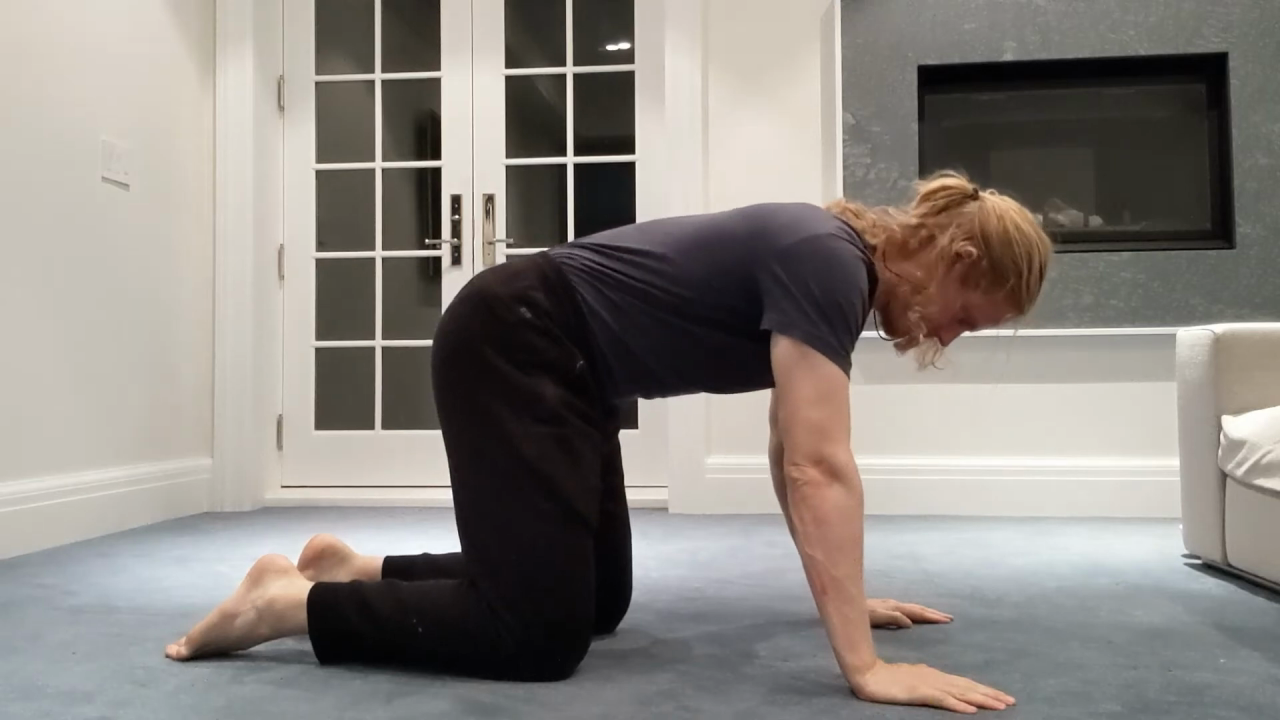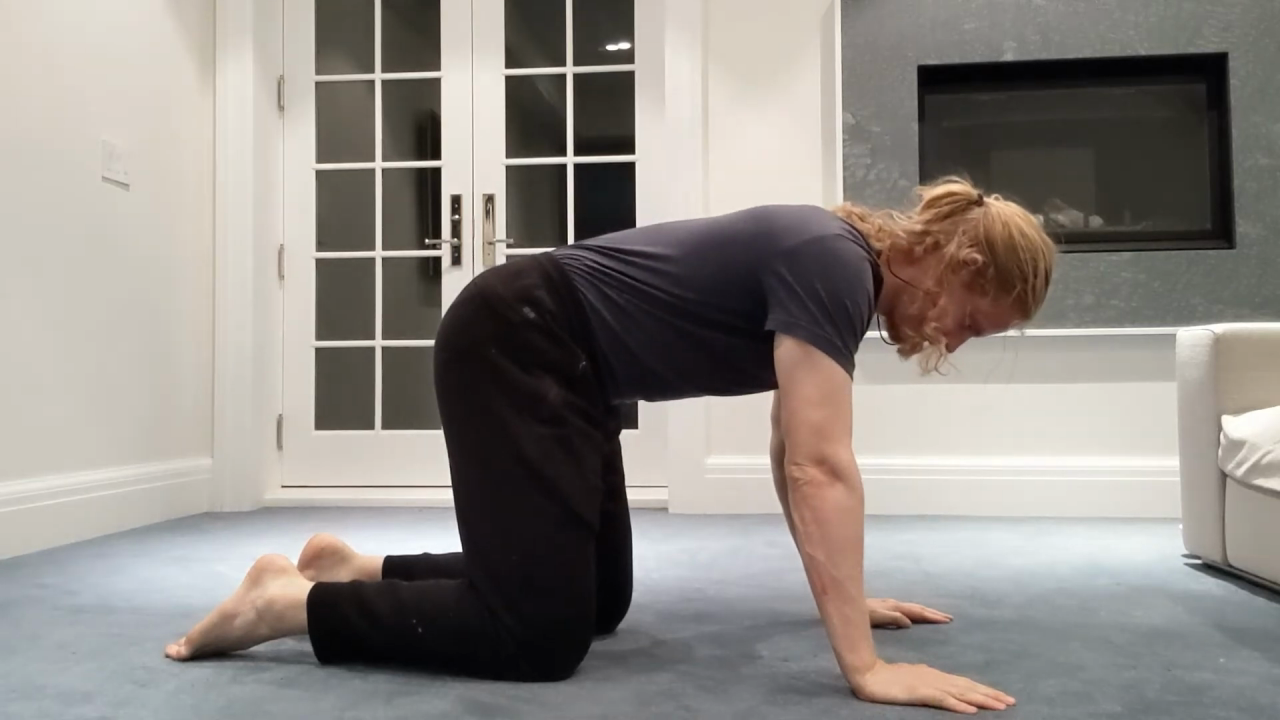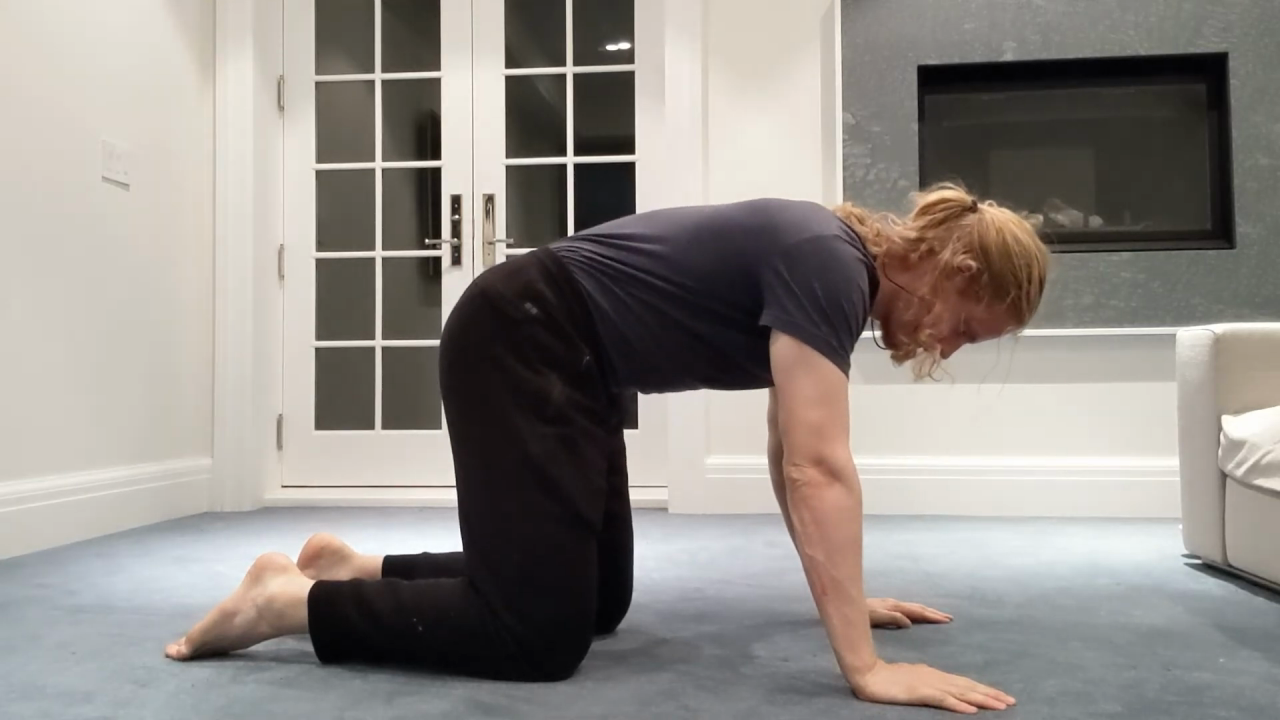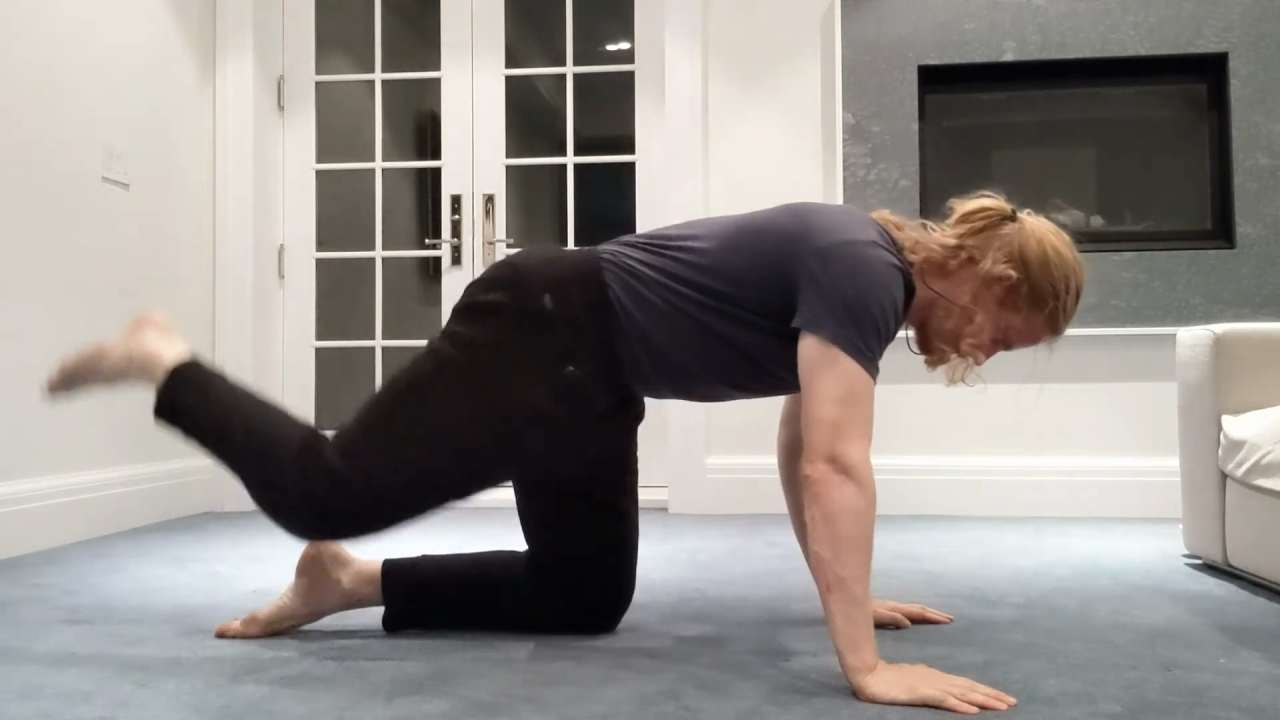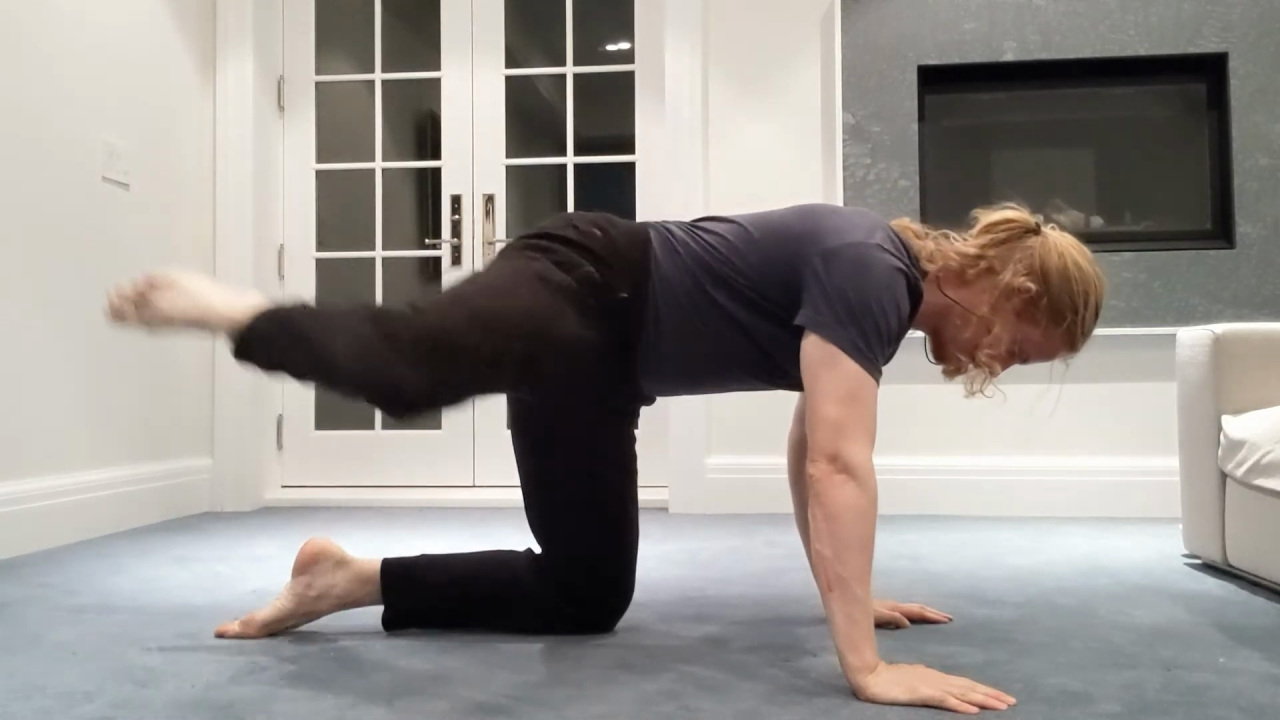
dt=1s
person 1, frame 1
left shoulder: (833, 268)
right shoulder: (826, 263)
left elbow: (792, 456)
right elbow: (820, 469)
left wrist: (846, 597)
left hip: (559, 362)
right hip: (510, 346)
left knee: (598, 598)
right knee: (542, 633)
left ankle: (354, 567)
right ankle: (289, 599)
person 1, frame 2
left shoulder: (838, 273)
right shoulder: (832, 265)
left elbow: (793, 456)
right elbow: (821, 470)
left wrist: (847, 597)
left hip: (557, 363)
right hip: (512, 347)
left knee: (599, 599)
right knee: (542, 631)
left ankle: (354, 567)
right ankle: (288, 600)
person 1, frame 3
left shoulder: (836, 273)
right shoulder: (827, 264)
left elbow: (791, 456)
right elbow: (820, 470)
left wrist: (846, 598)
left hip: (567, 360)
right hip: (518, 343)
left knee: (598, 600)
right knee: (542, 631)
left ankle: (354, 568)
right ankle: (290, 599)
person 1, frame 4
left shoulder: (861, 275)
right shoulder: (861, 271)
left elbow: (799, 451)
right elbow: (835, 468)
left wrist: (845, 595)
left hip: (585, 382)
right hip: (542, 338)
left knee: (586, 599)
right knee: (321, 488)
left ankle: (351, 580)
right ankle: (159, 361)
person 1, frame 5
left shoulder: (887, 294)
right shoulder: (869, 272)
left elbow: (809, 452)
right elbow: (838, 465)
left wrist: (846, 593)
left hip: (603, 367)
right hip: (581, 280)
left knee: (589, 595)
right knee: (421, 362)
left ankle: (353, 576)
right ankle: (228, 310)
